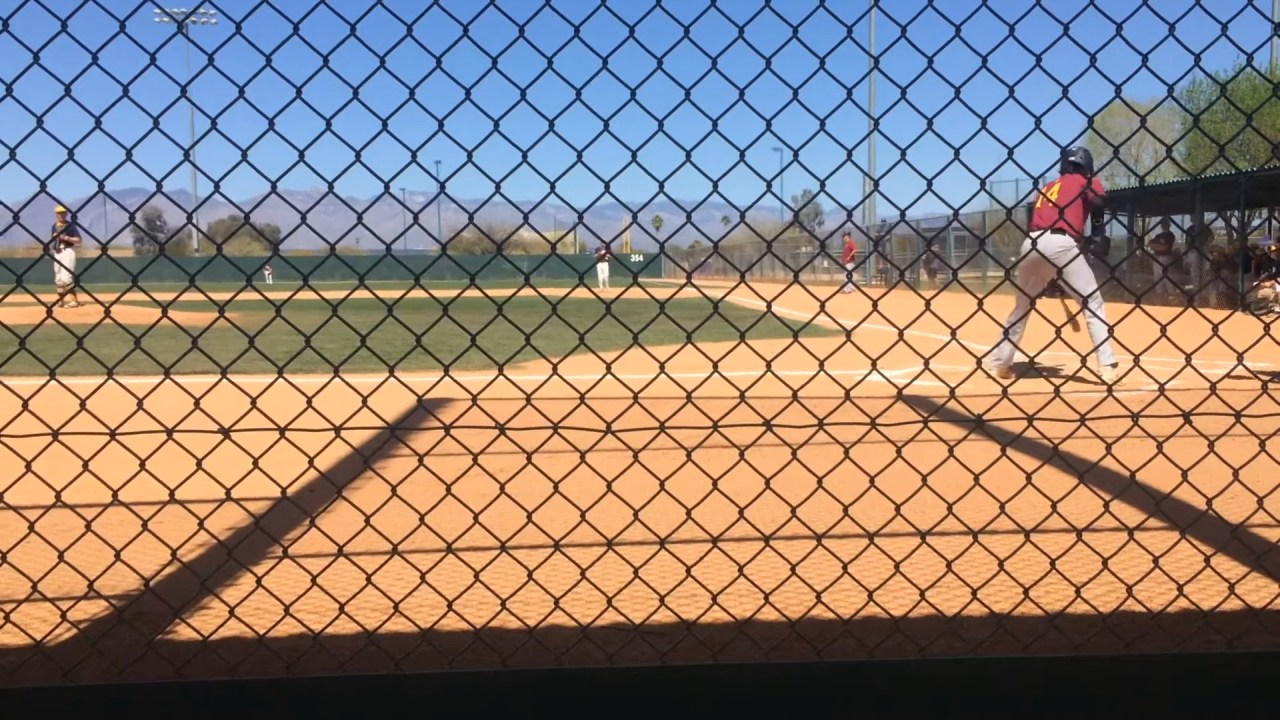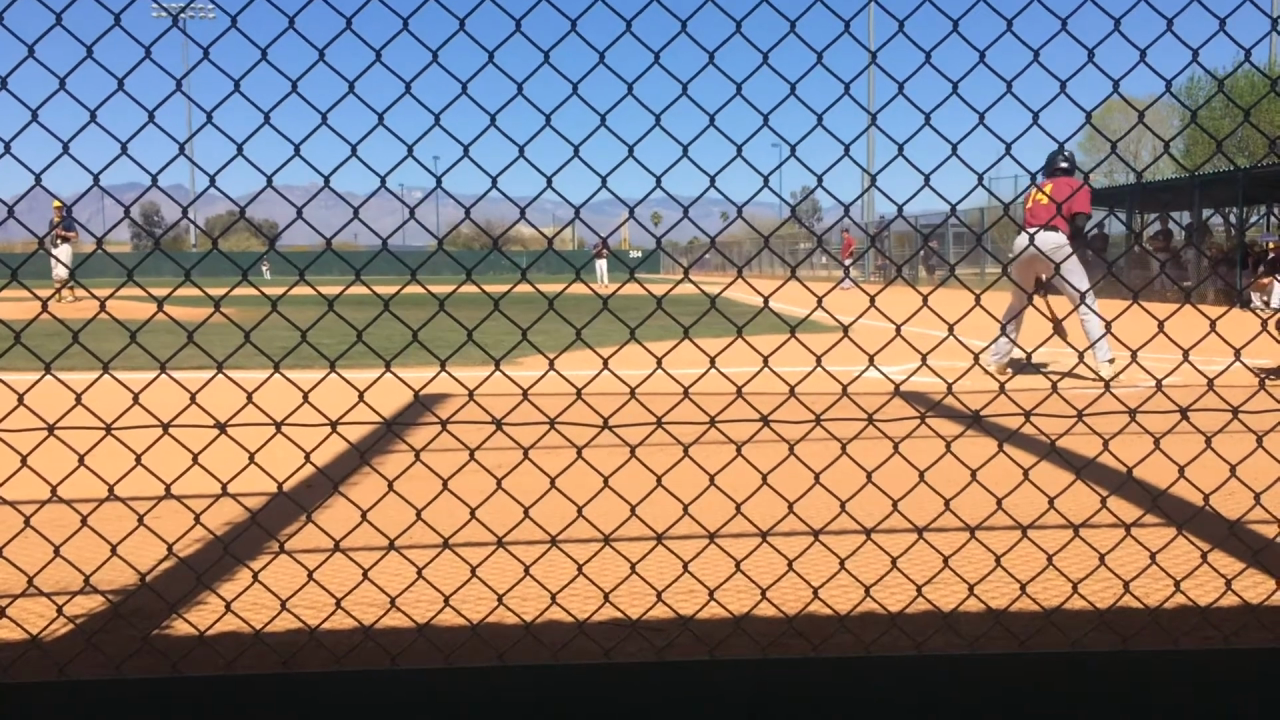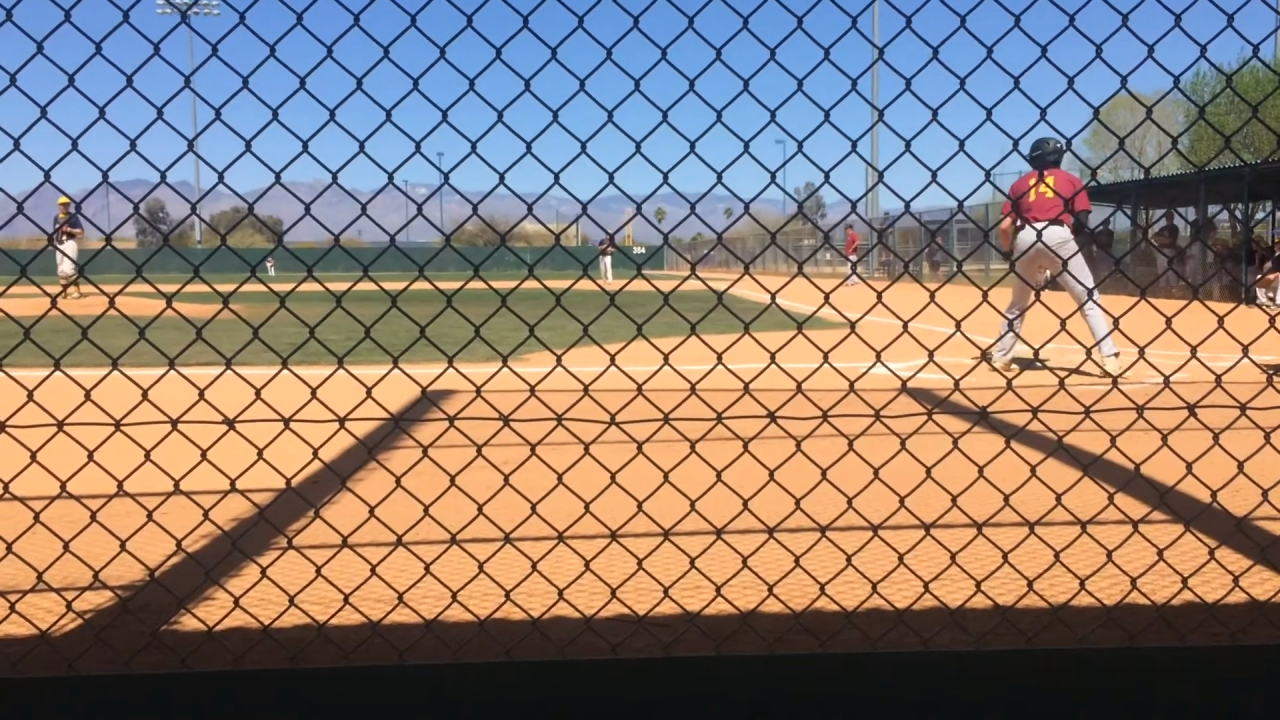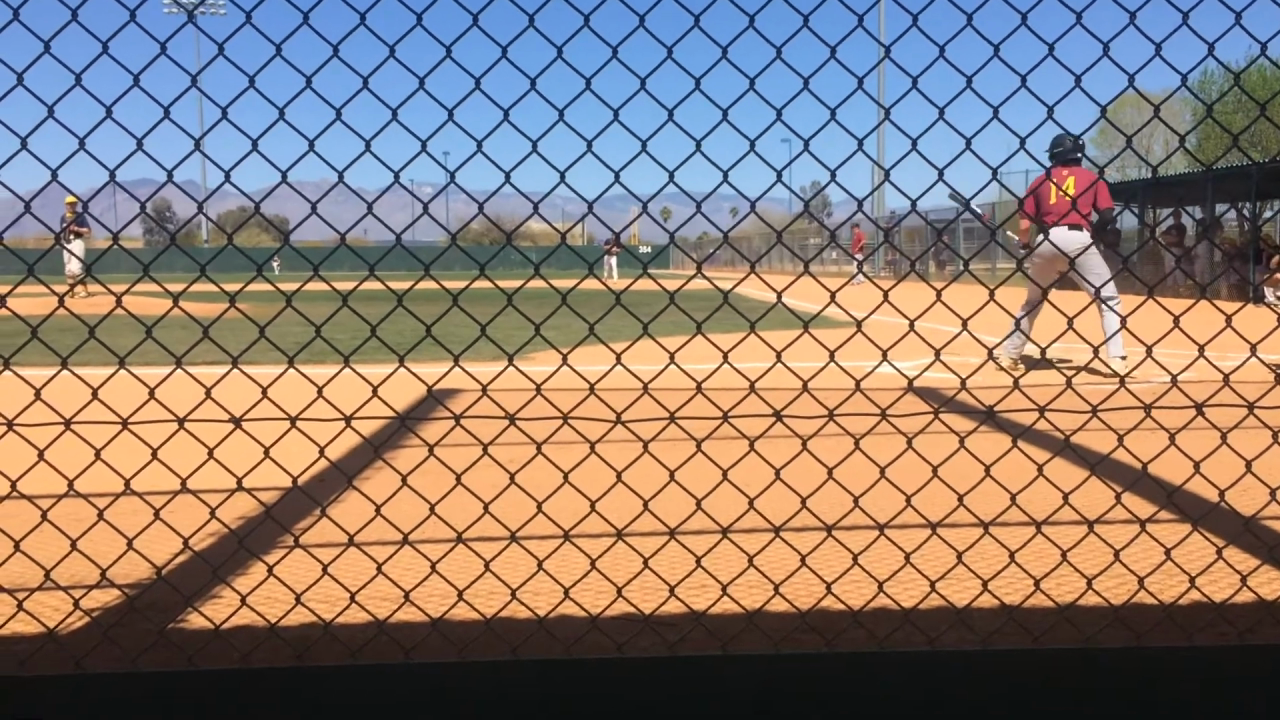
dt=0.3s
person 1, frame 1
left shoulder: (1047, 188)
right shoulder: (1086, 181)
right elbow: (1096, 201)
left wrist: (1047, 275)
right wrist: (1096, 236)
left hip: (1030, 244)
right hip: (1061, 243)
left knee: (1021, 307)
right knee: (1093, 304)
left ankle: (998, 364)
right ankle: (1107, 367)
person 1, frame 2
left shoulder: (1034, 189)
right shoulder: (1077, 185)
right elbow: (1080, 223)
left wrist: (1036, 273)
right wrist: (1069, 243)
left hip: (1022, 242)
right hip: (1053, 241)
left knee: (1018, 303)
right knee: (1085, 301)
left ankle: (997, 361)
right ankle: (1104, 363)
person 1, frame 3
left shoulder: (1020, 183)
right shoulder: (1071, 180)
left elbow: (1004, 225)
right elbow: (1082, 220)
left wrist: (1008, 250)
left hip: (1026, 237)
right hip: (1058, 236)
left knee: (1018, 301)
right knee: (1088, 297)
left ankle: (1001, 358)
right ankle: (1109, 357)
person 1, frame 4
left shoulder: (1039, 181)
right shoulder: (1092, 178)
left elbow: (1024, 225)
right elbow: (1107, 217)
left wrist: (1026, 244)
left hip: (1045, 241)
right hip: (1078, 240)
left knee: (1032, 301)
right knee: (1109, 299)
left ankle: (1009, 356)
right ankle: (1116, 358)
